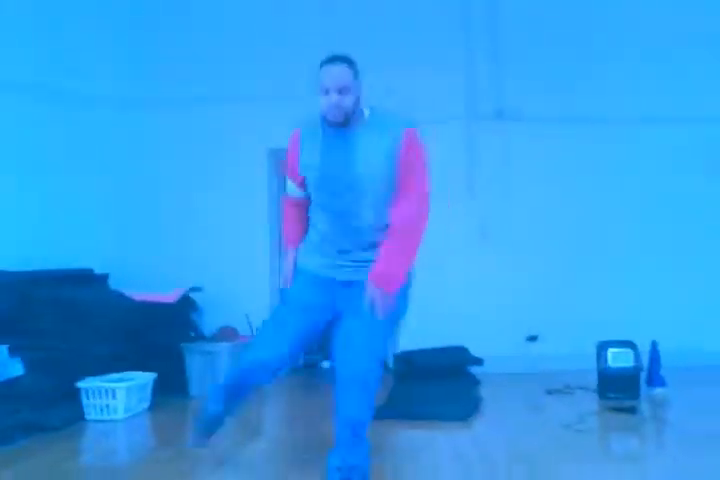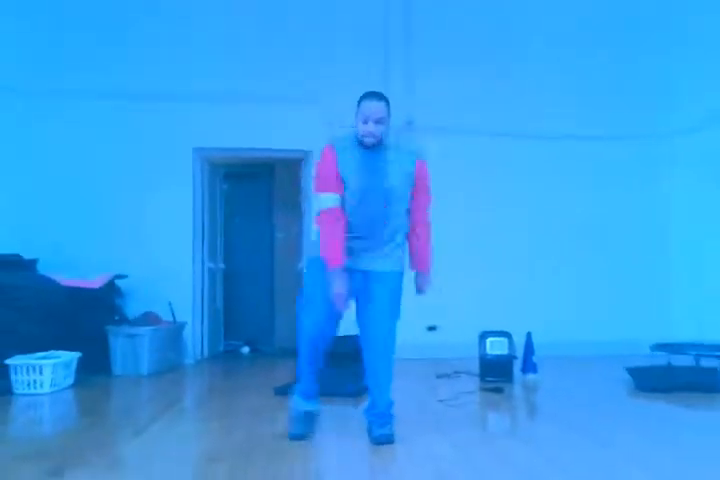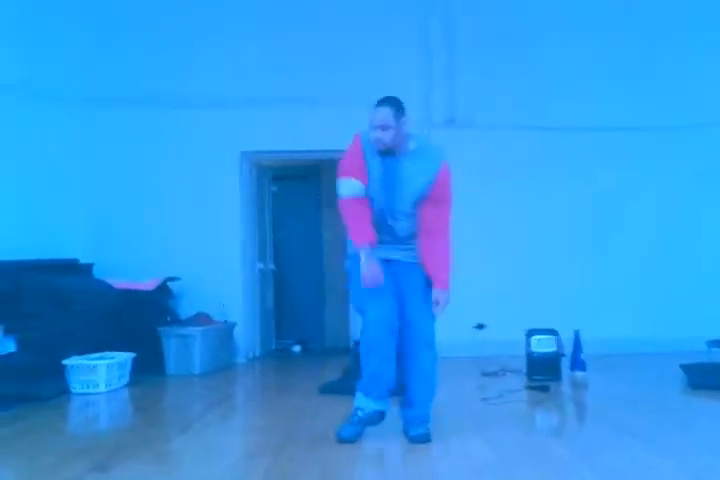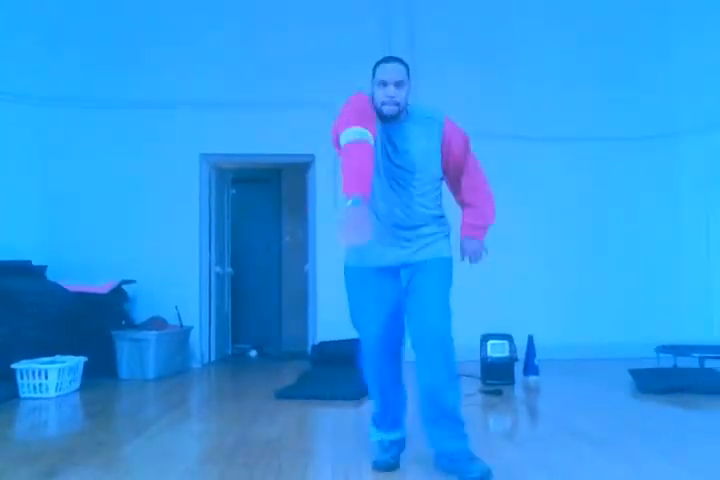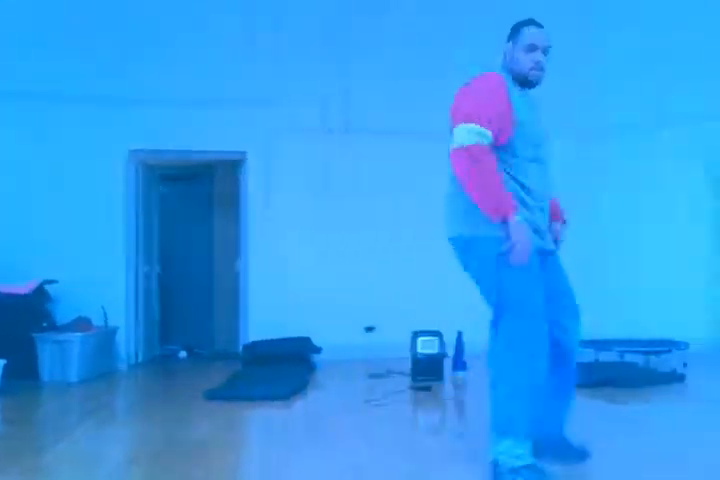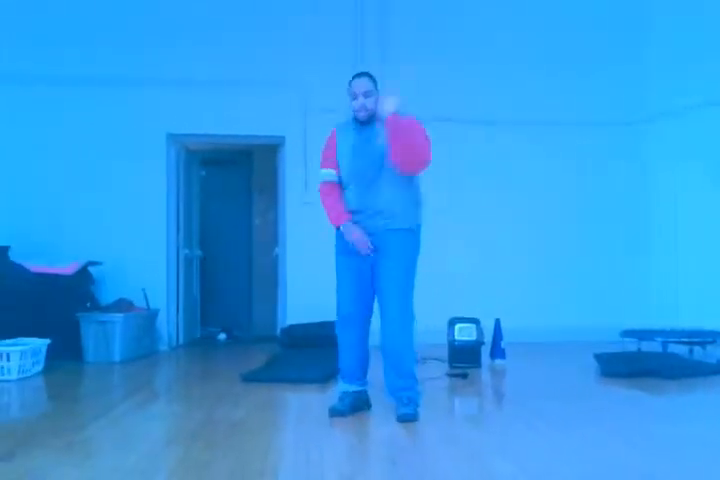
dt=0.7s
person 1, frame 1
left shoulder: (398, 137)
right shoulder: (305, 136)
left elbow: (411, 213)
right elbow: (296, 201)
left wrist: (386, 277)
right wrist: (292, 257)
left hip: (379, 276)
right hip: (319, 269)
left knee: (359, 369)
right knee: (275, 349)
right ankle: (225, 395)
person 1, frame 2
left shoulder: (410, 162)
right shoulder: (335, 153)
left elbow: (418, 219)
right elbow: (328, 216)
left wrist: (422, 268)
right wrist: (336, 273)
left hip: (384, 265)
right hip: (333, 261)
left knee: (379, 340)
right knee: (314, 329)
left ankle: (380, 417)
right ankle: (305, 403)
person 1, frame 3
left shoulder: (432, 164)
right shoulder: (360, 147)
left elbow: (437, 231)
right elbow: (353, 203)
left wrist: (440, 284)
right wrist: (366, 255)
left hip: (412, 261)
right hip: (371, 256)
left knee: (420, 332)
right knee: (381, 320)
left ankle: (417, 416)
right ankle: (369, 405)
person 1, frame 4
left shoulder: (439, 130)
right shoulder: (359, 112)
left elbow: (467, 173)
right elbow: (354, 149)
left wrist: (475, 227)
right wrist: (357, 203)
left hip: (427, 258)
right hip: (370, 261)
left knee: (434, 347)
right knee: (377, 352)
right ankle: (388, 435)
person 1, frame 5
left shoulder: (527, 103)
right shoulder: (491, 90)
right elbow: (470, 154)
left wrist: (553, 217)
right wrist: (512, 218)
left hip: (526, 237)
right hip: (489, 236)
left knee: (562, 320)
right knee: (525, 329)
left ankle: (544, 431)
person 1, frame 6
left shoulder: (406, 128)
right shoulder: (339, 136)
left elbow: (414, 161)
right elbow: (328, 187)
left wrist: (391, 117)
right wrist: (345, 225)
left hip: (398, 234)
right hip: (352, 235)
left knee: (397, 313)
right knee: (350, 313)
left ankle: (405, 394)
right ankle: (353, 389)
